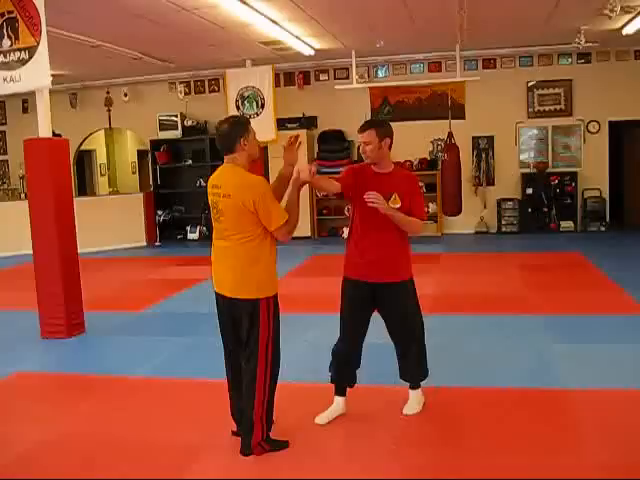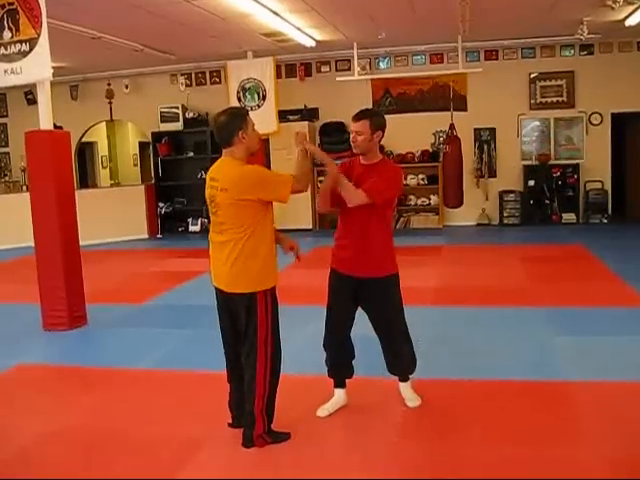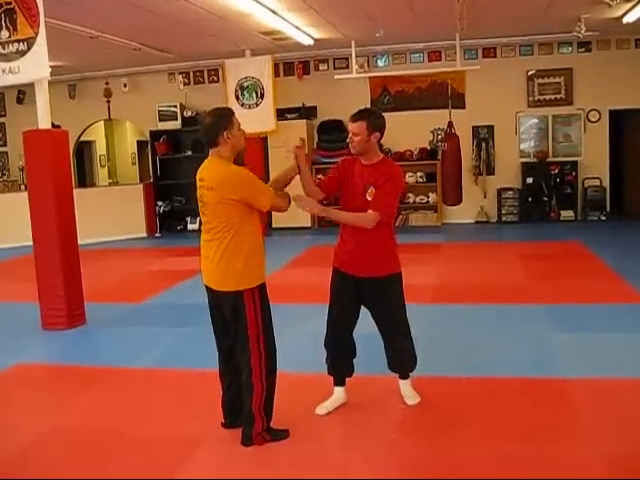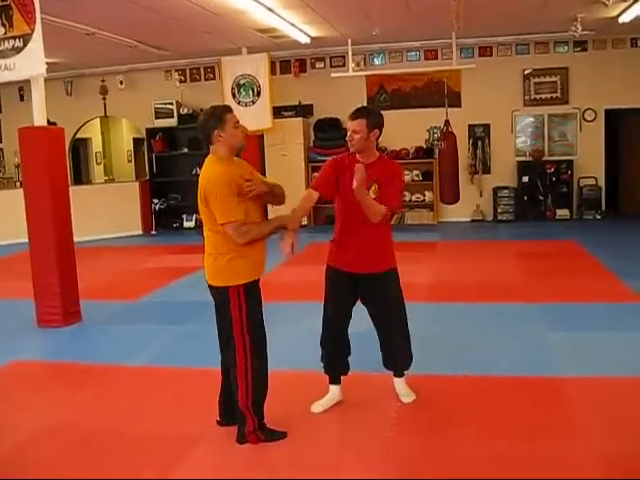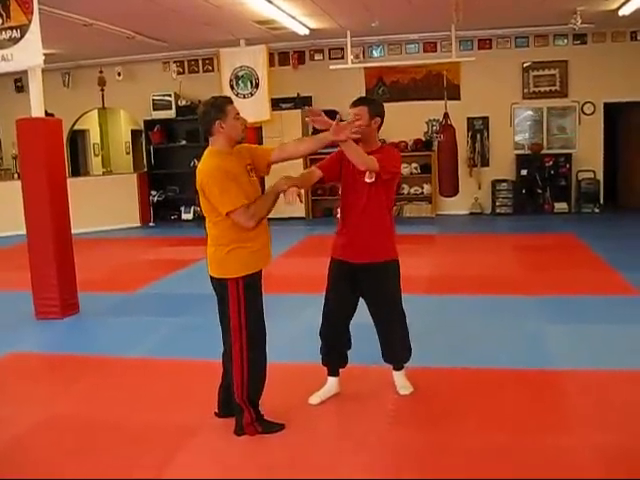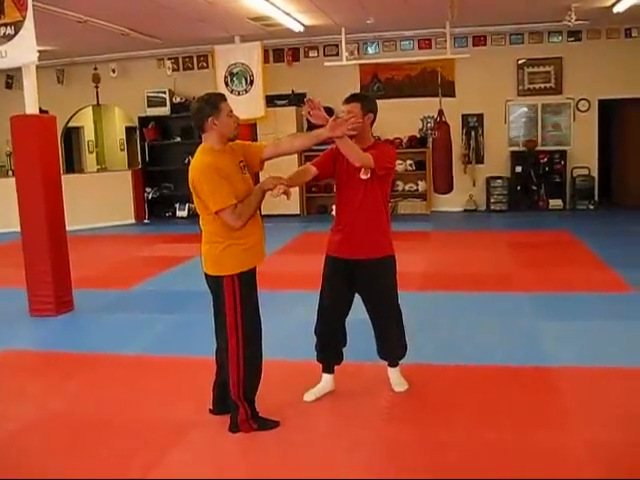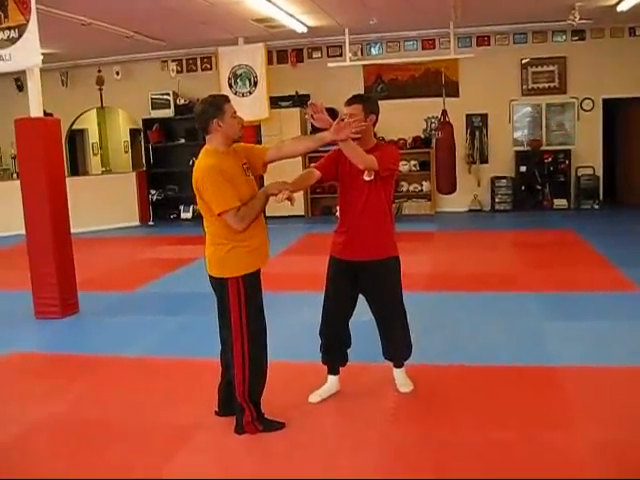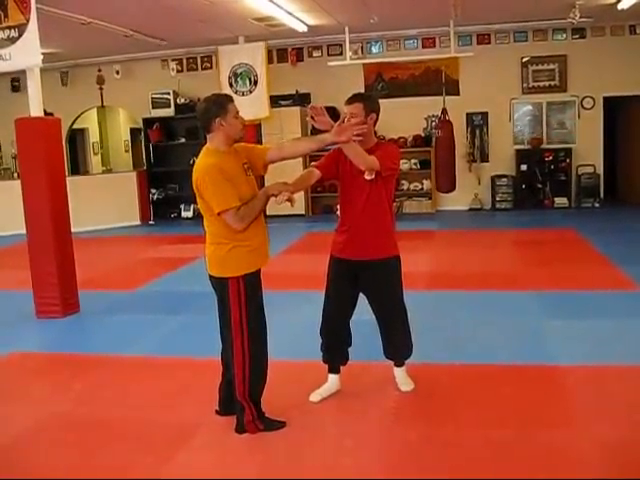
dt=0.4s
person 1, frame 1
left shoulder: (216, 181)
right shoulder: (253, 184)
right elbow: (284, 232)
left wrist: (287, 169)
right wrist: (297, 187)
left hip: (225, 286)
right hip: (253, 289)
left knee: (237, 358)
right knee: (260, 362)
left ankle: (244, 422)
right ankle: (255, 438)
person 1, frame 2
left shoulder: (214, 174)
right shoulder: (250, 176)
right elbow: (300, 183)
left wrist: (278, 238)
right wrist: (303, 150)
left hip: (224, 279)
right hip: (251, 282)
left knee: (237, 352)
right knee: (262, 355)
left ankle: (241, 413)
right ankle: (257, 430)
person 1, frame 3
left shoulder: (207, 173)
right shoulder: (234, 176)
right elbow: (282, 203)
left wrist: (280, 178)
right wrist: (284, 181)
left hip: (217, 277)
right hip: (241, 280)
left knee: (231, 350)
right knee: (258, 352)
left ankle: (234, 413)
right ankle: (257, 428)
person 1, frame 4
left shoulder: (237, 167)
right shoulder: (218, 176)
left elbow: (276, 196)
right elbow: (239, 234)
left wrist: (266, 191)
right wrist: (279, 223)
left hip: (236, 273)
right hip: (233, 275)
left knee: (235, 346)
right knee: (249, 350)
left ankle: (230, 411)
right ankle: (251, 426)
person 1, frame 5
left shoulder: (243, 154)
right shoulder: (214, 169)
left elbow: (287, 150)
right elbow: (248, 218)
left wrist: (330, 137)
right wrist: (276, 189)
left hip: (244, 264)
right hip: (234, 267)
left knee: (239, 339)
right knee: (247, 341)
left ankle: (229, 403)
right ankle: (248, 418)
person 1, frame 6
left shoulder: (235, 151)
right shoulder: (206, 166)
left elbow: (281, 146)
right elbow: (236, 218)
left wrist: (325, 133)
right wrist: (262, 187)
left hip: (238, 261)
right hip: (229, 264)
left knee: (233, 336)
right knee: (242, 339)
left ankle: (224, 400)
right ankle: (243, 415)
person 1, frame 7
left shoulder: (239, 153)
right shoulder: (210, 168)
left elbow: (284, 149)
right elbow: (239, 220)
left wrist: (329, 136)
right wrist: (267, 192)
left hip: (242, 263)
right hip: (233, 267)
left knee: (238, 338)
right knee: (247, 341)
left ankle: (230, 402)
right ankle: (249, 417)
person 1, frame 8
left shoulder: (239, 153)
right shoulder: (210, 167)
left elbow: (284, 150)
right elbow: (238, 220)
left wrist: (330, 138)
right wrist: (267, 192)
left hip: (243, 262)
right hip: (233, 266)
left knee: (238, 337)
right knee: (248, 341)
left ankle: (230, 401)
right ankle: (249, 416)
person 2, frame 1
left shoulder: (408, 181)
right shoulder: (356, 173)
left elbow: (416, 228)
right elbow: (333, 186)
left wrist: (386, 209)
right wrist: (311, 177)
left hip: (395, 275)
right hip: (357, 273)
left knee: (409, 333)
right knee: (348, 338)
left ankle: (414, 391)
right ankle: (339, 400)
person 2, frame 2
left shoulder: (390, 173)
right shoulder: (345, 167)
left elbow: (355, 200)
right elbow: (323, 207)
left wrist: (329, 163)
right wrist: (329, 173)
left hip: (378, 269)
right hip: (342, 266)
left knee: (392, 329)
right knee: (335, 331)
left ankle: (405, 384)
right ankle: (339, 393)
person 2, frame 3
left shoulder: (391, 174)
right shoulder: (345, 167)
left elbow: (369, 220)
right elbow: (318, 193)
left wrist: (322, 211)
right wrist: (303, 165)
left hip: (381, 268)
right hip: (345, 265)
left knee: (394, 327)
right knee: (337, 329)
left ankle: (405, 382)
right ankle: (339, 391)
person 2, frame 4
left shoulder: (392, 171)
right shoulder: (338, 164)
left elbow: (377, 216)
right elbow: (310, 197)
left wrist: (361, 189)
right wrist: (290, 229)
left hip: (378, 264)
right hip: (340, 263)
left knee: (392, 323)
right knee: (333, 327)
left ankle: (400, 379)
right ankle: (334, 389)
person 2, frame 5
left shoulder: (391, 156)
right shoulder: (343, 155)
left elbow: (365, 164)
right elbow: (315, 172)
right wrist: (295, 183)
left hip: (380, 256)
right hip: (344, 254)
left knee: (390, 316)
right knee: (333, 319)
left ankle: (398, 372)
right ankle: (332, 380)
person 2, frame 6
left shoulder: (385, 152)
right shoulder: (336, 153)
left elbow: (361, 160)
right elbow: (310, 170)
left wrist: (329, 126)
right wrist: (286, 181)
left hip: (376, 252)
right hip: (339, 251)
left knee: (386, 314)
right knee: (329, 316)
left ankle: (394, 369)
right ankle: (327, 378)
person 2, frame 7
left shoulder: (388, 153)
right shoulder: (339, 155)
left elbow: (365, 162)
right elbow: (313, 173)
left wrist: (332, 129)
right wrist: (289, 187)
left hip: (380, 254)
right hip: (343, 252)
left knee: (391, 315)
right knee: (333, 318)
left ankle: (399, 369)
right ankle: (333, 379)
person 2, frame 8
left shoulder: (389, 152)
right shoulder: (340, 154)
left elbow: (366, 163)
right elbow: (314, 173)
left wrist: (332, 130)
right wrist: (289, 188)
left hip: (381, 253)
right hip: (343, 251)
left knee: (391, 314)
right knee: (333, 317)
left ankle: (400, 369)
right ankle: (333, 378)
